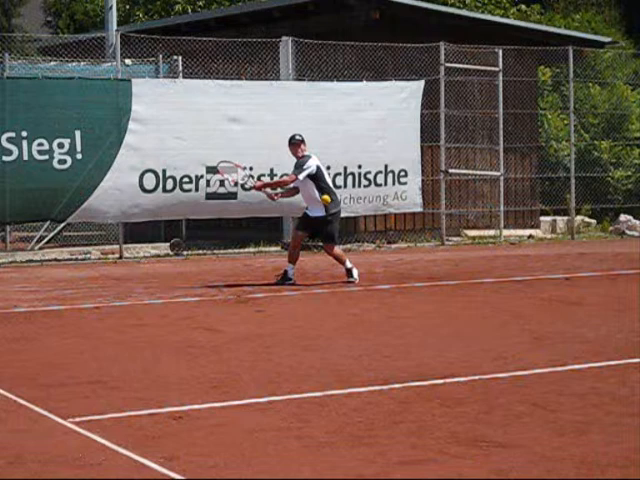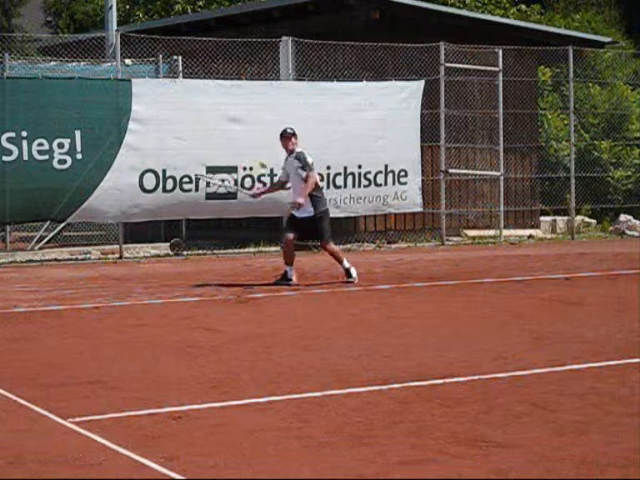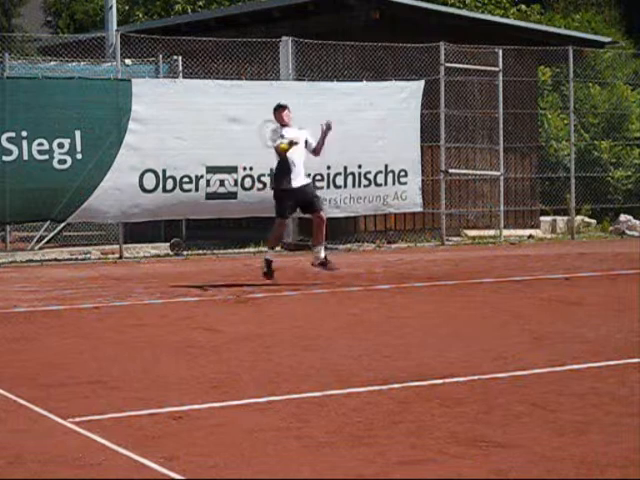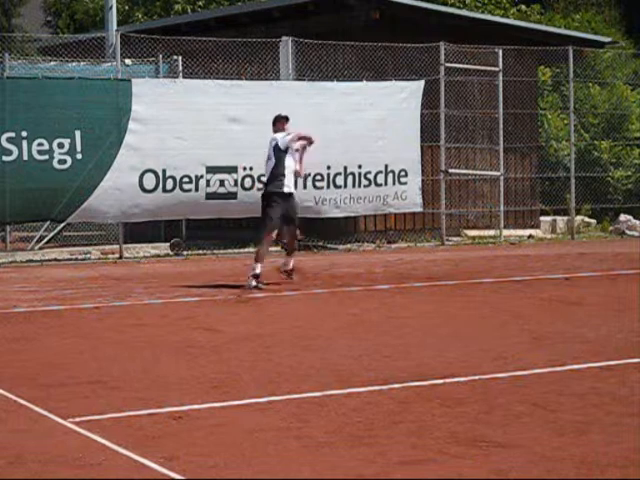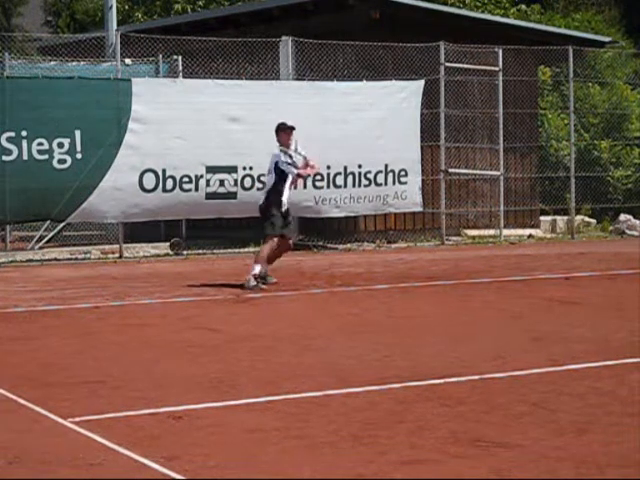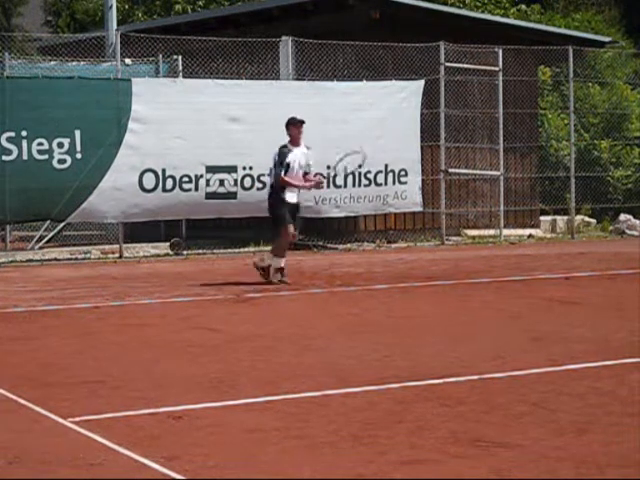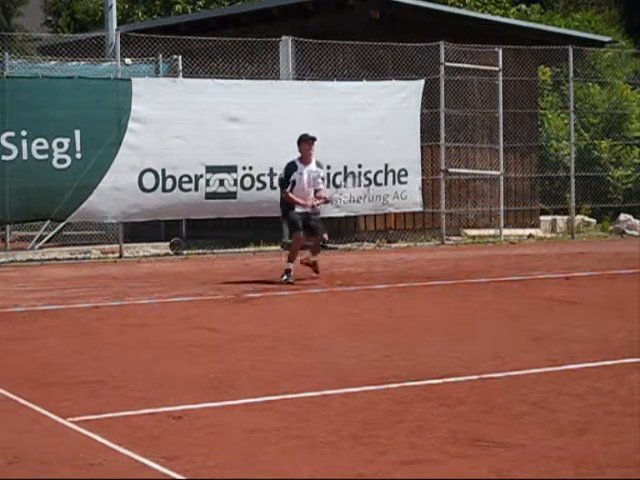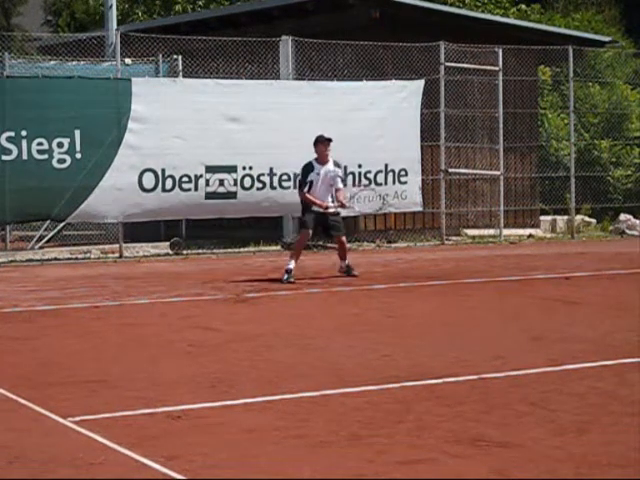
dt=0.2s
person 1, frame 1
left shoulder: (308, 161)
right shoulder: (300, 163)
left elbow: (288, 181)
right elbow: (296, 189)
left wrist: (264, 184)
right wrist: (279, 194)
left hip: (328, 210)
right hip: (312, 211)
left knee: (329, 247)
right knee: (296, 237)
left ankle: (350, 269)
right ankle: (289, 274)
person 1, frame 2
left shoulder: (301, 156)
right shoulder: (288, 161)
left elbow: (312, 178)
right elbow: (281, 183)
left wrist: (302, 197)
right wrist: (262, 191)
left hip: (317, 210)
right hip: (299, 211)
left knee: (326, 245)
right knee: (288, 239)
left ankle: (348, 269)
right ankle: (288, 275)
person 1, frame 3
left shoulder: (301, 132)
right shoulder: (277, 132)
left elbow: (316, 152)
right elbow: (280, 149)
left wrist: (324, 133)
right wrist: (289, 142)
left hip: (304, 183)
right hip: (285, 186)
left knee: (320, 217)
right knee: (281, 223)
left ankle: (319, 257)
right ankle: (269, 259)
person 1, frame 4
left shoulder: (290, 149)
right shoulder: (276, 139)
left elbow: (297, 173)
right elbow: (300, 136)
left wrist: (301, 152)
right wrist: (308, 140)
left hip: (287, 195)
right hip: (274, 195)
left knee: (294, 234)
right knee: (269, 234)
left ankle: (288, 266)
right ankle: (254, 275)
person 1, frame 5
left shoulder: (289, 154)
right shoulder: (282, 154)
left elbow: (295, 178)
right elbow: (300, 174)
left wrist: (307, 164)
right wrist: (312, 170)
left hip: (281, 207)
right hip: (272, 206)
left knee: (287, 243)
right knee: (272, 241)
left ankle: (261, 272)
right ankle: (252, 277)
person 1, frame 6
left shoulder: (306, 150)
right shoulder: (283, 151)
left elbow: (307, 174)
right elbow: (279, 179)
left wrist: (314, 180)
right wrist: (300, 185)
left hip: (293, 199)
right hip: (279, 198)
left knee: (290, 237)
right knee: (287, 231)
left ankle: (264, 264)
right ankle: (279, 268)
person 1, frame 7
left shoulder: (317, 167)
right shoulder: (291, 167)
left elbow: (318, 189)
right elbow: (285, 194)
left wrist: (322, 197)
right wrist: (304, 203)
left hip: (309, 208)
right hip: (290, 208)
left knee: (322, 238)
right knee: (299, 237)
left ankle: (311, 259)
right ankle: (288, 271)
person 1, frame 8
left shoulder: (336, 166)
right shoulder: (308, 168)
left elbow: (339, 188)
right elbow: (303, 194)
left wrist: (340, 200)
right wrist: (319, 204)
left hip: (330, 210)
right hip: (310, 208)
left knee: (341, 239)
right knee: (305, 234)
left ankle: (344, 266)
right ankle: (289, 270)
